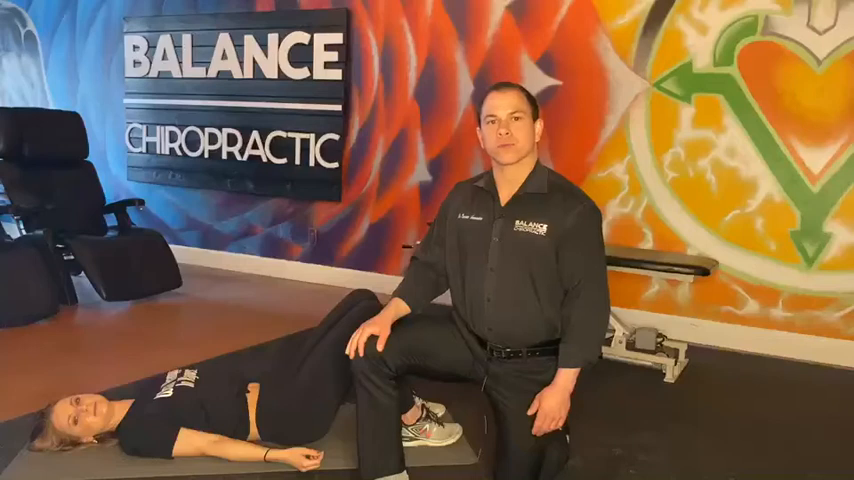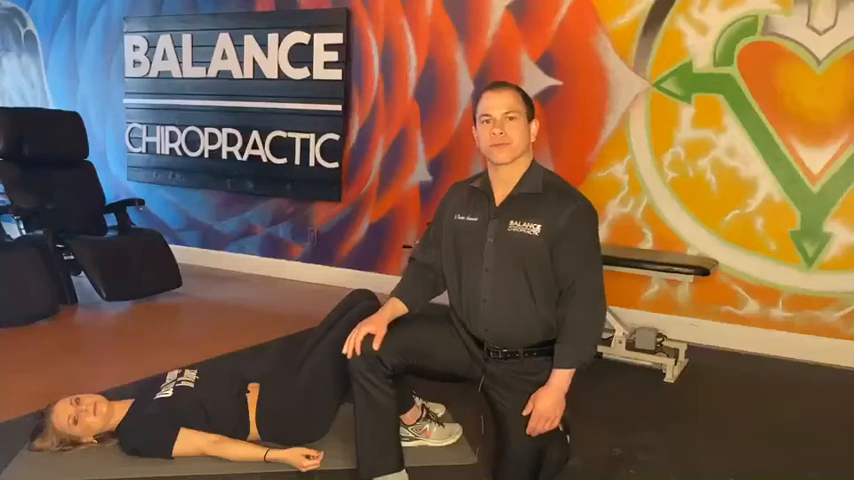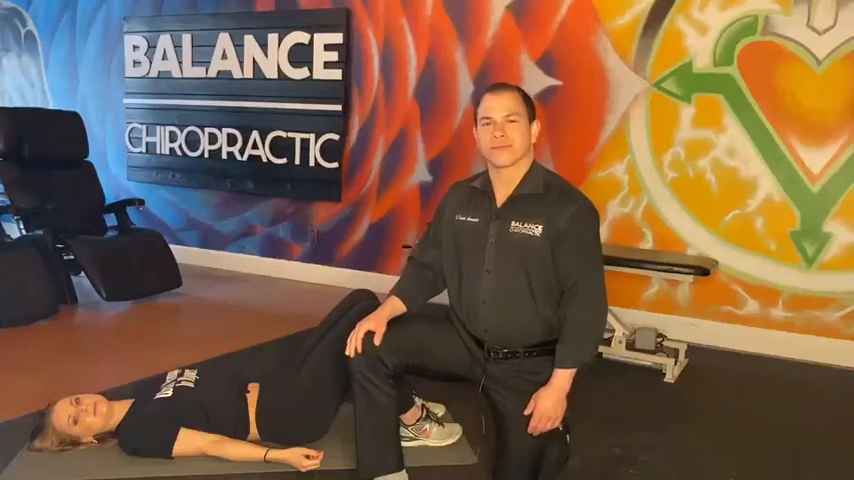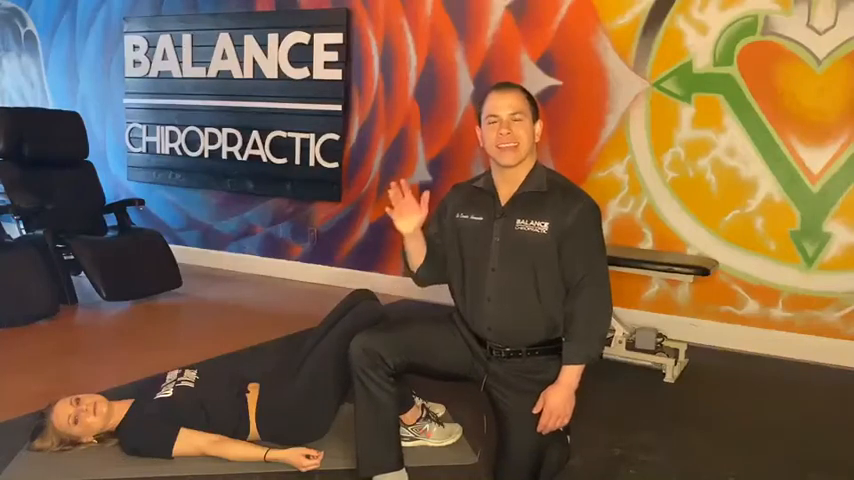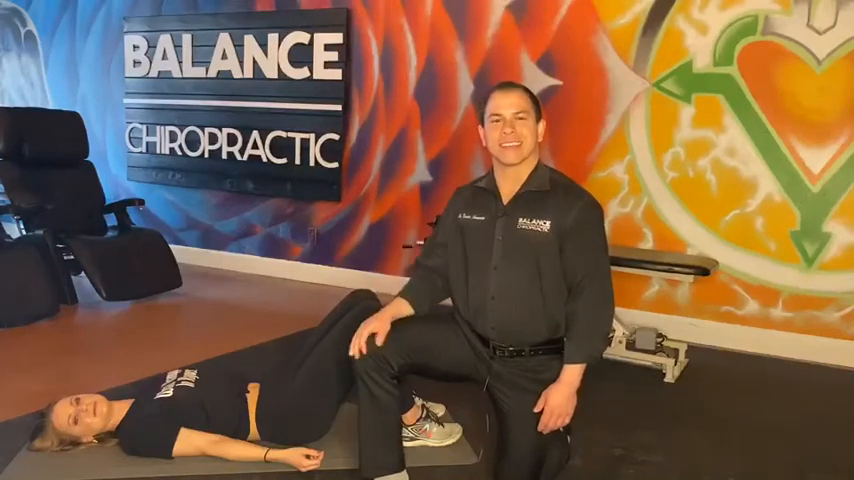
dt=0.4s
person 1, frame 1
left shoulder: (150, 393)
right shoulder: (138, 435)
right elbow: (213, 443)
right wrist: (280, 454)
left hip: (267, 384)
right hip: (284, 415)
left knee: (362, 298)
right knee: (367, 313)
left ankle: (402, 399)
right ankle: (412, 420)
person 1, frame 2
left shoulder: (149, 392)
right shoulder: (138, 436)
right elbow: (212, 445)
right wrist: (281, 454)
left hip: (267, 386)
right hip: (285, 417)
left knee: (362, 299)
right knee: (367, 315)
left ankle: (399, 401)
right ankle: (411, 420)
person 1, frame 3
left shoulder: (150, 392)
right shoulder: (138, 435)
right elbow: (213, 443)
right wrist: (280, 454)
left hip: (267, 385)
right hip: (285, 416)
left knee: (363, 300)
right knee: (368, 316)
left ankle: (402, 400)
right ankle: (412, 419)
person 1, frame 4
left shoulder: (151, 392)
right shoulder: (139, 435)
right elbow: (211, 445)
right wrist: (281, 455)
left hip: (268, 388)
right hip: (284, 417)
left knee: (361, 298)
right knee: (368, 314)
left ankle: (399, 400)
person 1, frame 5
left shoulder: (150, 395)
right shoulder: (139, 434)
right elbow: (211, 443)
right wrist: (279, 454)
left hip: (267, 388)
right hip: (284, 417)
left knee: (364, 301)
right knee: (367, 316)
left ankle: (401, 400)
right ankle: (412, 421)
person 2, frame 1
left shoulder: (573, 209)
right shoulder: (462, 198)
left elbow: (587, 304)
right elbow: (430, 268)
left wrist: (562, 387)
right wrist: (387, 315)
left hip: (531, 362)
right hip: (464, 339)
right knee: (371, 351)
left ankle: (554, 436)
person 2, frame 2
left shoulder: (568, 209)
right shoulder: (459, 198)
left elbow: (583, 304)
right elbow: (428, 269)
left wrist: (558, 387)
right wrist: (384, 315)
left hip: (529, 363)
right hip: (463, 340)
right knee: (367, 351)
left ankle: (553, 434)
person 2, frame 3
left shoulder: (569, 209)
right shoulder: (459, 198)
left elbow: (584, 304)
right elbow: (427, 267)
left wrist: (558, 387)
right wrist: (385, 312)
left hip: (530, 362)
right hip: (462, 340)
right knee: (368, 350)
left ankle: (553, 433)
person 2, frame 4
left shoulder: (572, 207)
right shoulder: (460, 198)
left elbow: (589, 301)
right elbow: (431, 272)
left wrist: (567, 383)
right wrist: (412, 234)
left hip: (532, 362)
right hip: (464, 338)
right knee: (368, 349)
left ankle: (553, 435)
person 2, frame 5
left shoulder: (574, 206)
right shoulder: (465, 200)
left elbow: (592, 300)
right elbow: (435, 273)
left wrist: (568, 382)
right wrist: (388, 313)
left hip: (535, 362)
right hip: (466, 339)
right knee: (372, 350)
left ankle: (553, 436)
